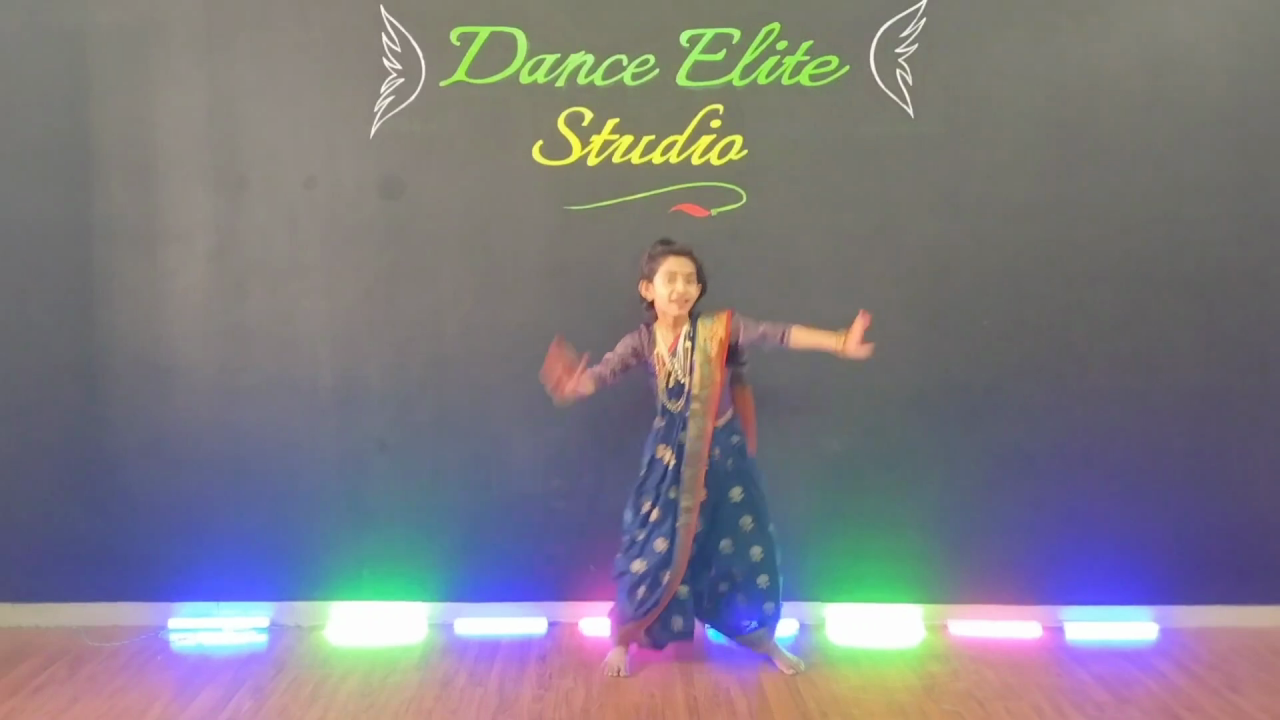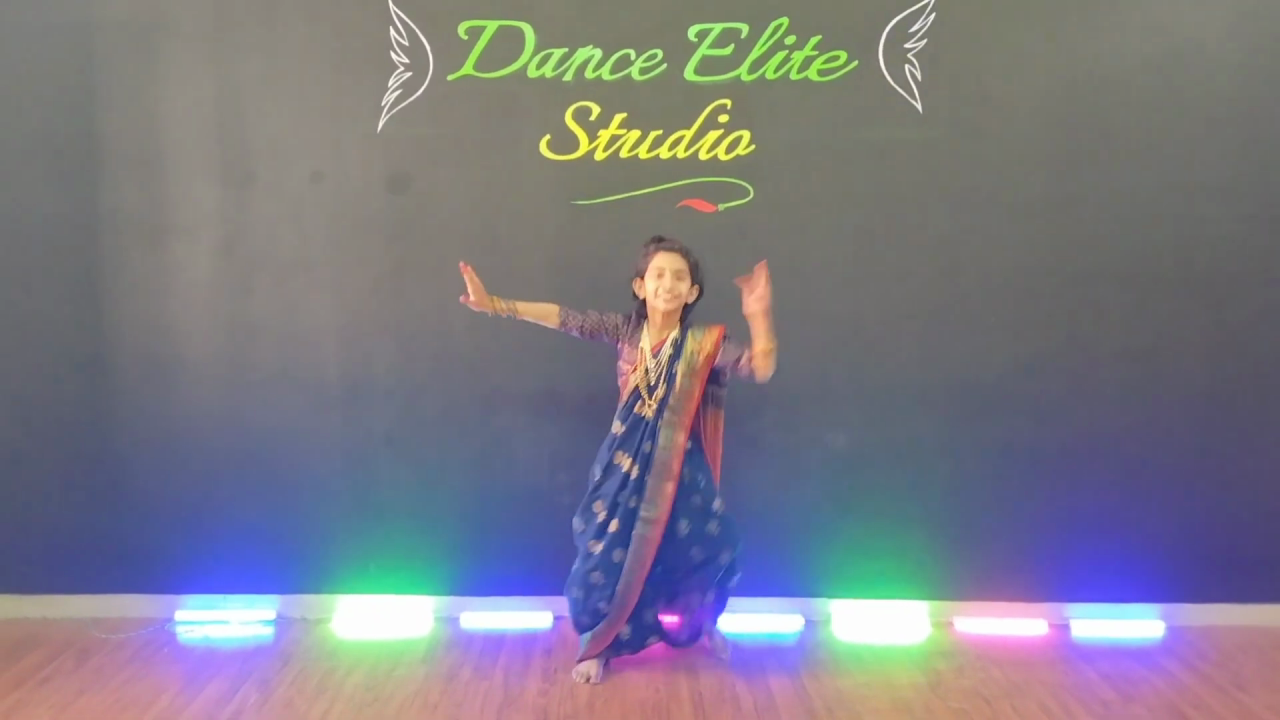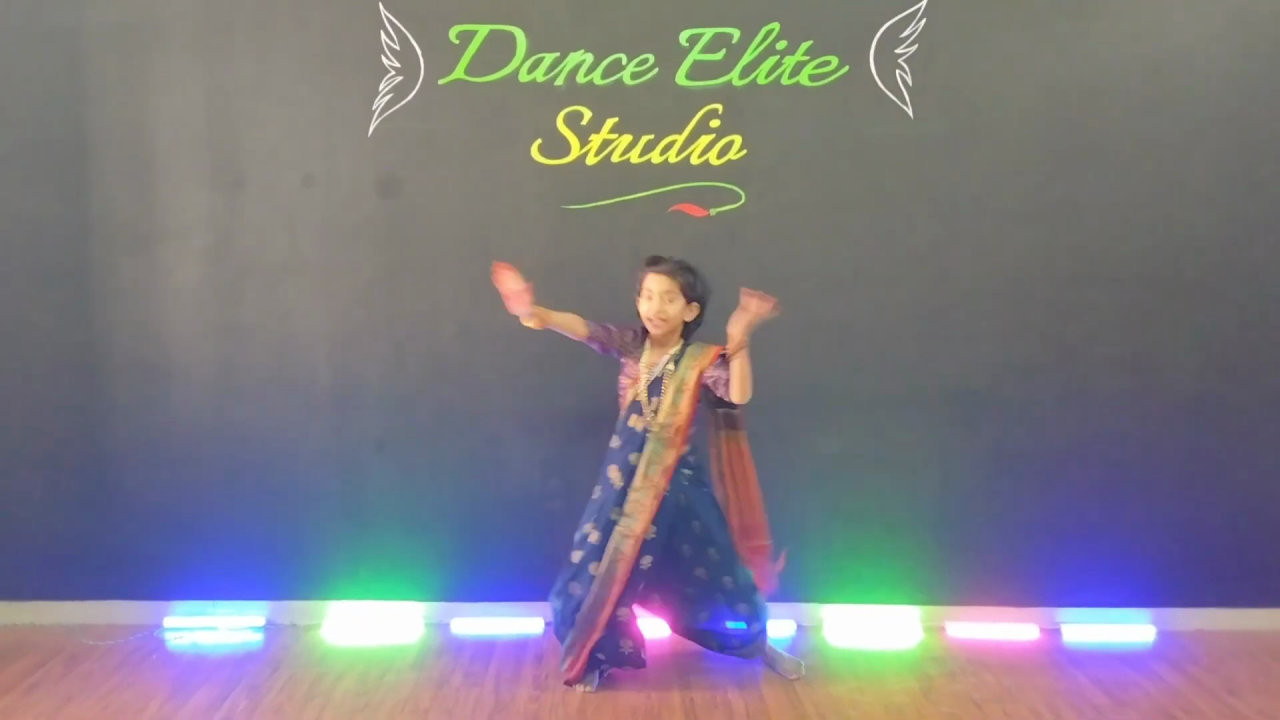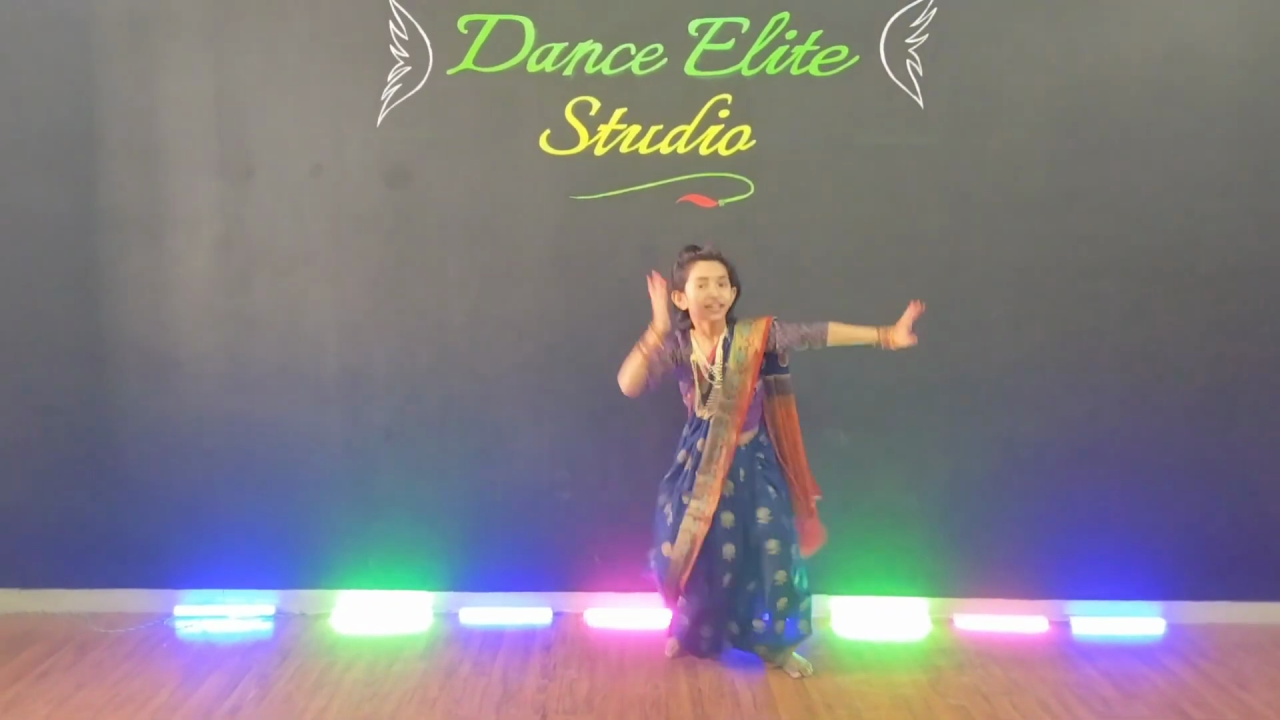
dt=1s
person 1, frame 1
left shoulder: (720, 328)
right shoulder: (640, 341)
left elbow: (778, 334)
right elbow: (591, 380)
left wrist: (840, 343)
right wrist: (570, 380)
left hip: (721, 458)
right hip: (667, 460)
left knee: (748, 545)
right knee: (651, 547)
left ankle: (761, 637)
right ankle: (625, 639)
person 1, frame 2
left shoulder: (706, 343)
right shoulder: (613, 326)
left elbow: (761, 371)
right elbow: (559, 316)
left wrist: (758, 318)
right wrist: (496, 306)
left hip: (681, 465)
right hip: (623, 462)
left knee: (710, 548)
right knee: (608, 552)
left ankle: (699, 627)
right ankle: (600, 645)
person 1, frame 3
left shoulder: (706, 361)
right shoulder: (630, 346)
left elbow: (739, 394)
right elbow: (583, 329)
left wrist: (738, 340)
right wrist: (532, 310)
left hip: (681, 483)
right hip: (624, 481)
left knee: (718, 567)
right knee: (596, 569)
left ankle: (757, 644)
right ankle: (594, 656)
person 1, frame 4
left shoulder: (757, 336)
right shoulder: (677, 346)
left elbow: (819, 334)
right elbow: (629, 385)
left wrist: (885, 335)
right wrist: (656, 332)
left hip: (752, 466)
right hip: (697, 468)
left knee: (775, 560)
right knee: (686, 556)
left ankle: (779, 647)
right ankle: (694, 631)
